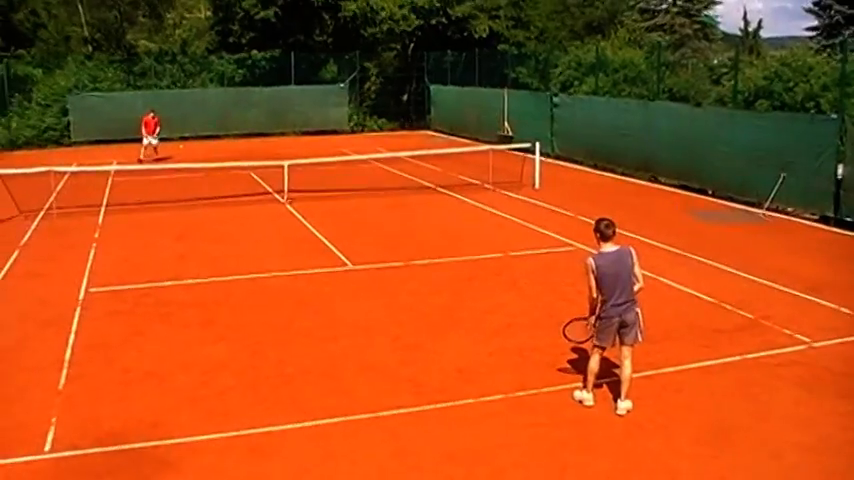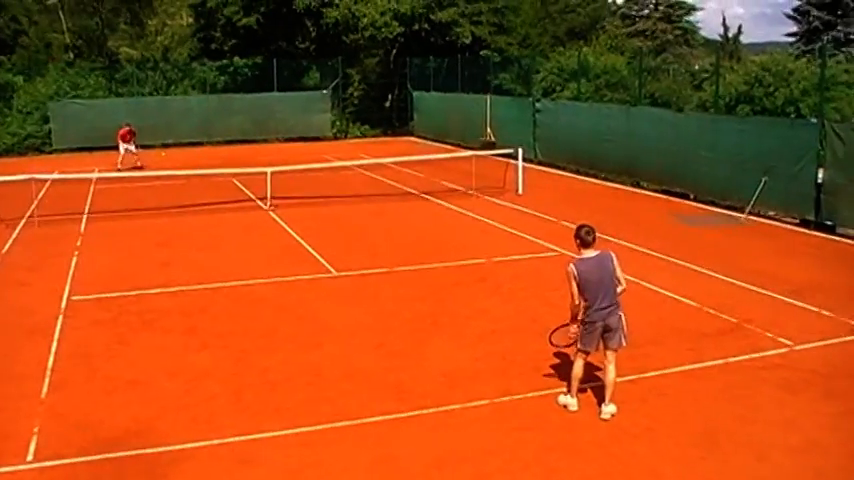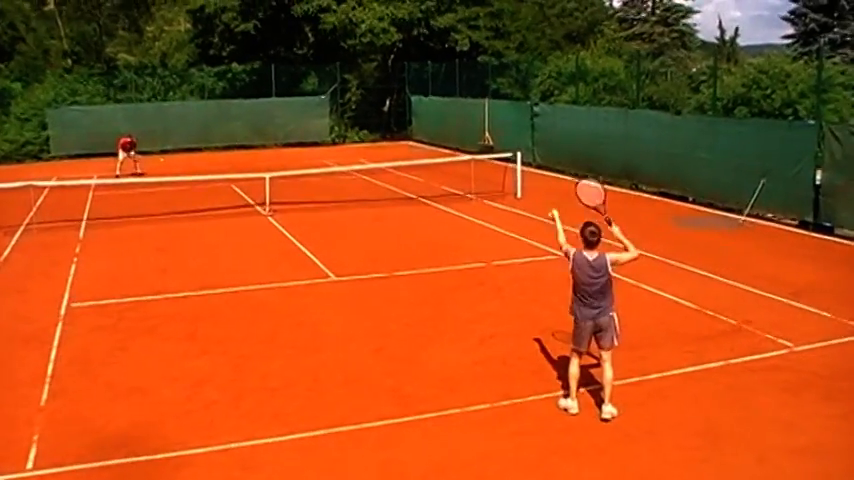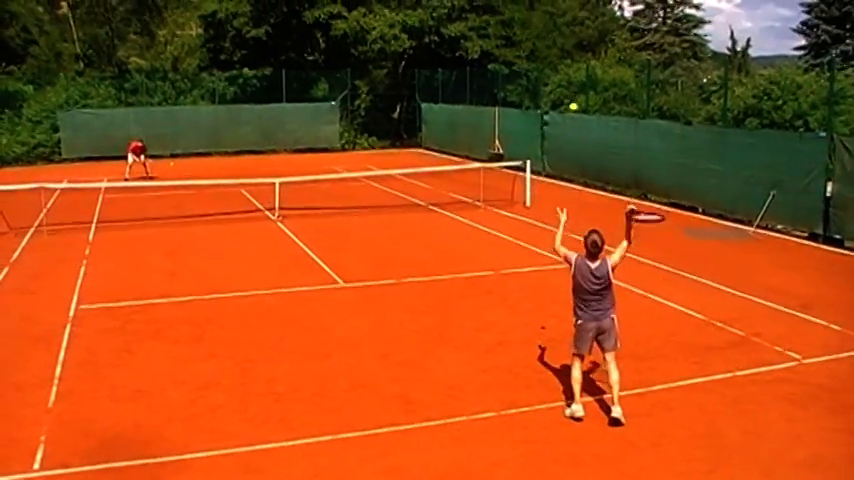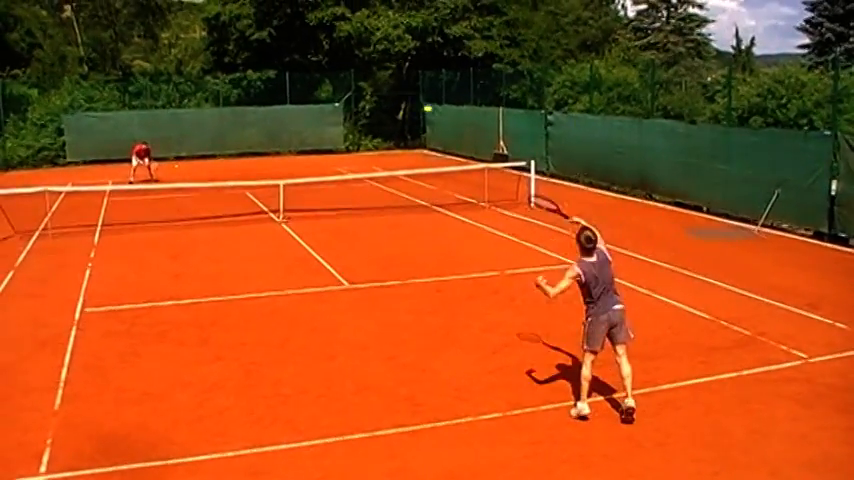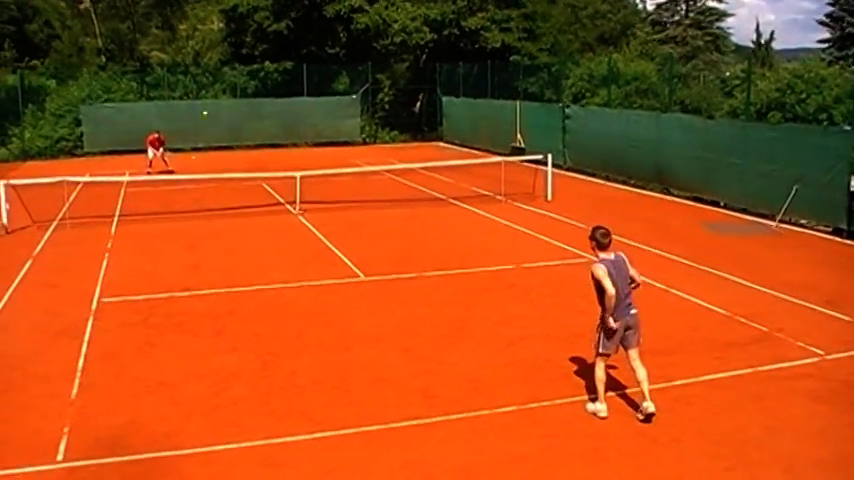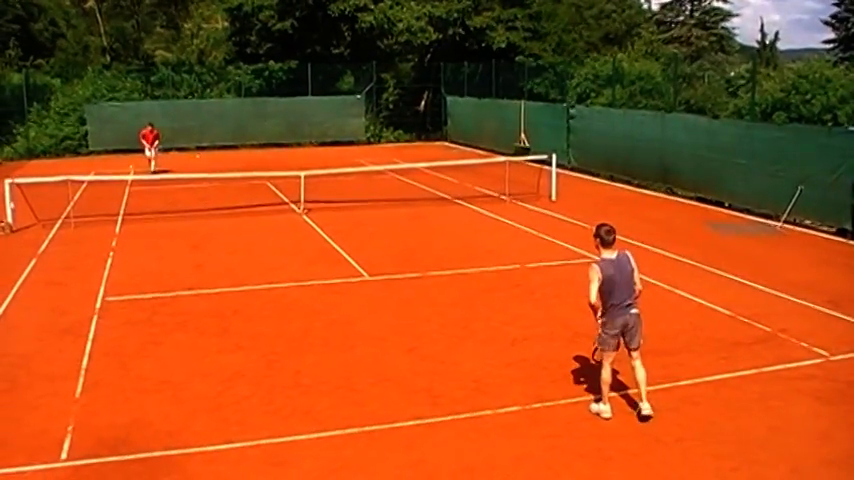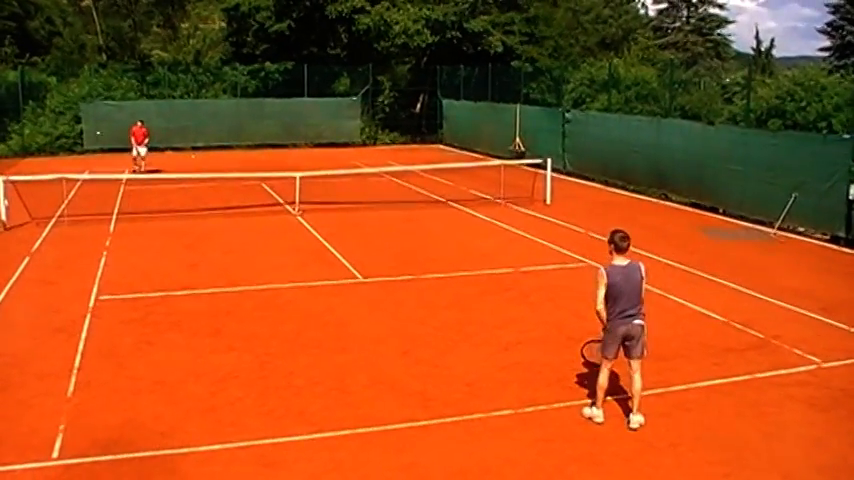
dt=0.4s
person 1, frame 1
left shoulder: (592, 261)
right shoulder: (630, 252)
left elbow: (594, 295)
right elbow: (640, 284)
left wrist: (592, 314)
left hip: (608, 314)
right hip: (630, 312)
left knee: (596, 353)
right knee: (626, 357)
left ankle: (587, 393)
right ankle: (623, 401)
person 1, frame 2
left shoulder: (574, 267)
right shoulder: (610, 257)
left elbow: (576, 301)
right elbow: (622, 286)
left wrist: (574, 321)
left hip: (592, 319)
right hip: (613, 315)
left knee: (580, 358)
right knee: (610, 361)
left ankle: (572, 398)
right ankle: (608, 405)
person 1, frame 3
left shoulder: (574, 257)
right shoulder: (607, 259)
left elbow: (562, 243)
right elbow: (635, 254)
left wrist: (557, 221)
right wrist: (619, 235)
left hip: (582, 318)
right hip: (605, 317)
left knee: (575, 358)
right knee: (606, 361)
left ankle: (572, 401)
right ankle: (607, 406)
person 1, frame 4
left shoulder: (576, 262)
right shoulder: (608, 265)
left elbow: (557, 247)
right elbow: (626, 243)
left wrist: (562, 222)
right wrist: (629, 219)
left hip: (584, 322)
right hip: (607, 320)
left knee: (577, 363)
right knee: (611, 363)
left ankle: (576, 405)
right ankle: (616, 406)
person 1, frame 5
left shoulder: (577, 269)
right shoulder: (603, 251)
left elbow: (552, 293)
right elbow: (596, 236)
left wrist: (541, 283)
right wrist: (581, 222)
left hip: (596, 317)
right hip: (617, 310)
left knee: (588, 360)
right knee: (622, 357)
left ankle: (582, 404)
right ankle: (629, 398)
person 1, frame 6
left shoulder: (598, 267)
right shoulder: (621, 257)
left elbow: (610, 292)
right elbow: (637, 281)
left wrist: (607, 317)
left hip: (613, 321)
right hip: (631, 315)
left knee: (600, 362)
right knee: (635, 360)
left ankle: (600, 405)
right ankle: (647, 403)
person 1, frame 7
left shoulder: (596, 268)
right shoulder: (627, 256)
left elbow: (593, 300)
right elbow: (638, 288)
left wrist: (598, 314)
left hip: (611, 319)
right hip: (632, 315)
left knee: (607, 363)
right knee: (636, 360)
left ankle: (604, 405)
right ankle: (644, 404)
person 1, frame 8
left shoulder: (605, 272)
right shoulder: (640, 267)
left elbow: (600, 307)
right elbow: (641, 299)
left wrist: (607, 325)
left hip: (615, 326)
right hip: (636, 324)
left knee: (605, 368)
right knee: (635, 371)
left ankle: (597, 410)
right ankle: (635, 415)
